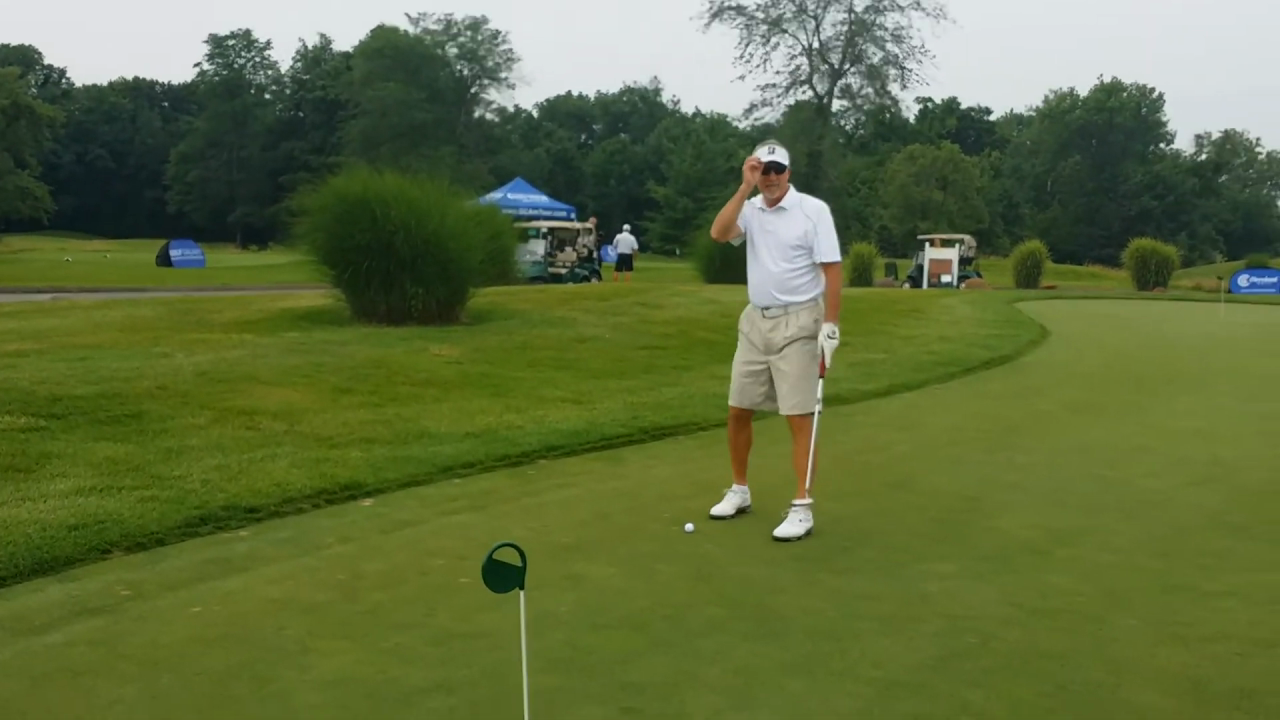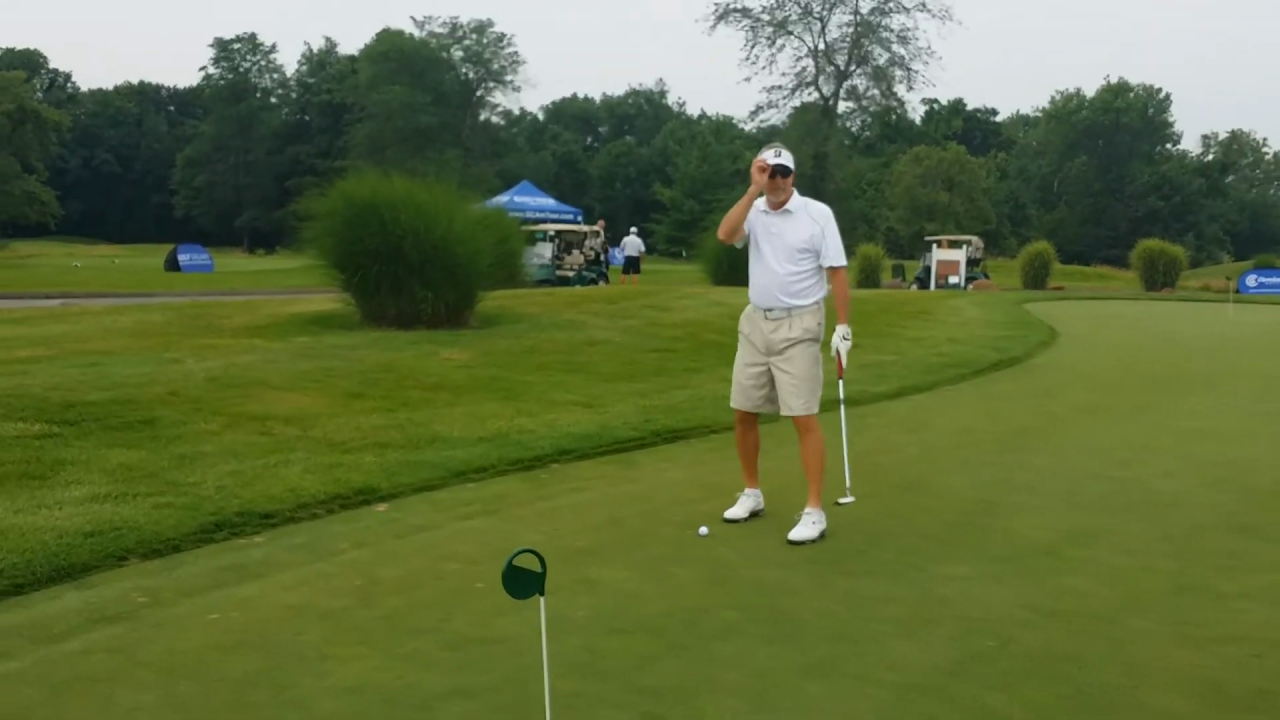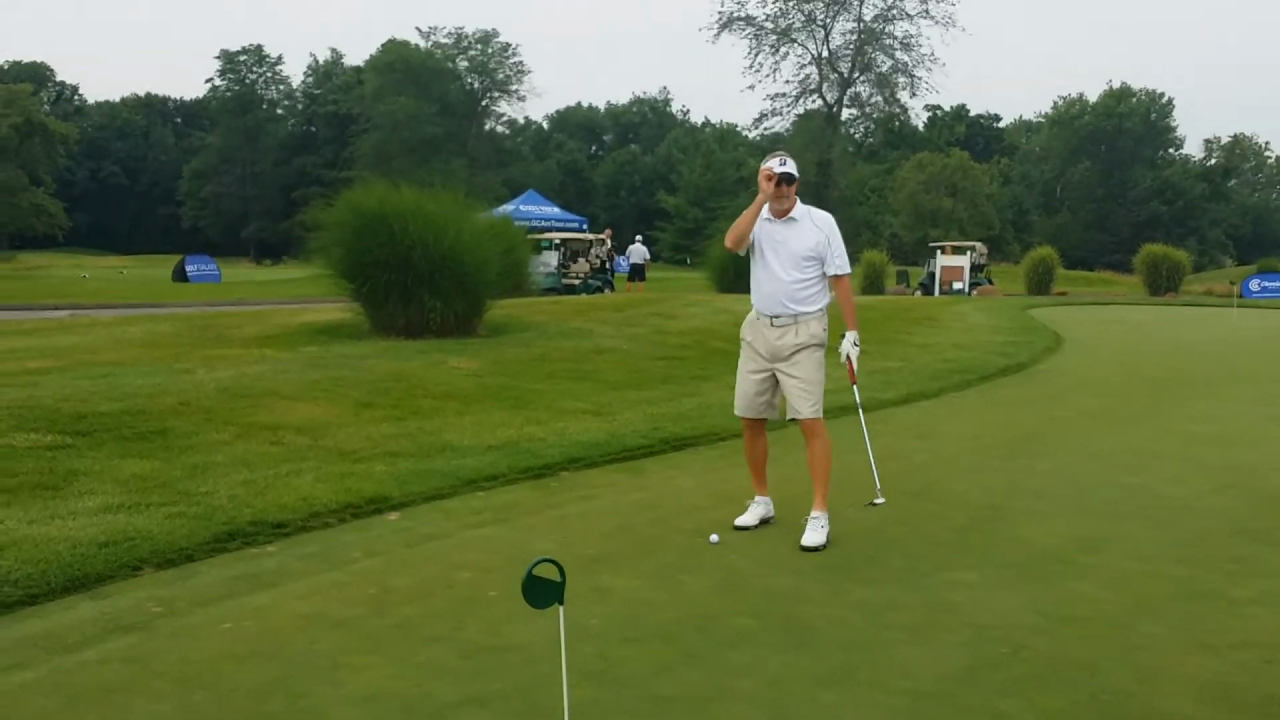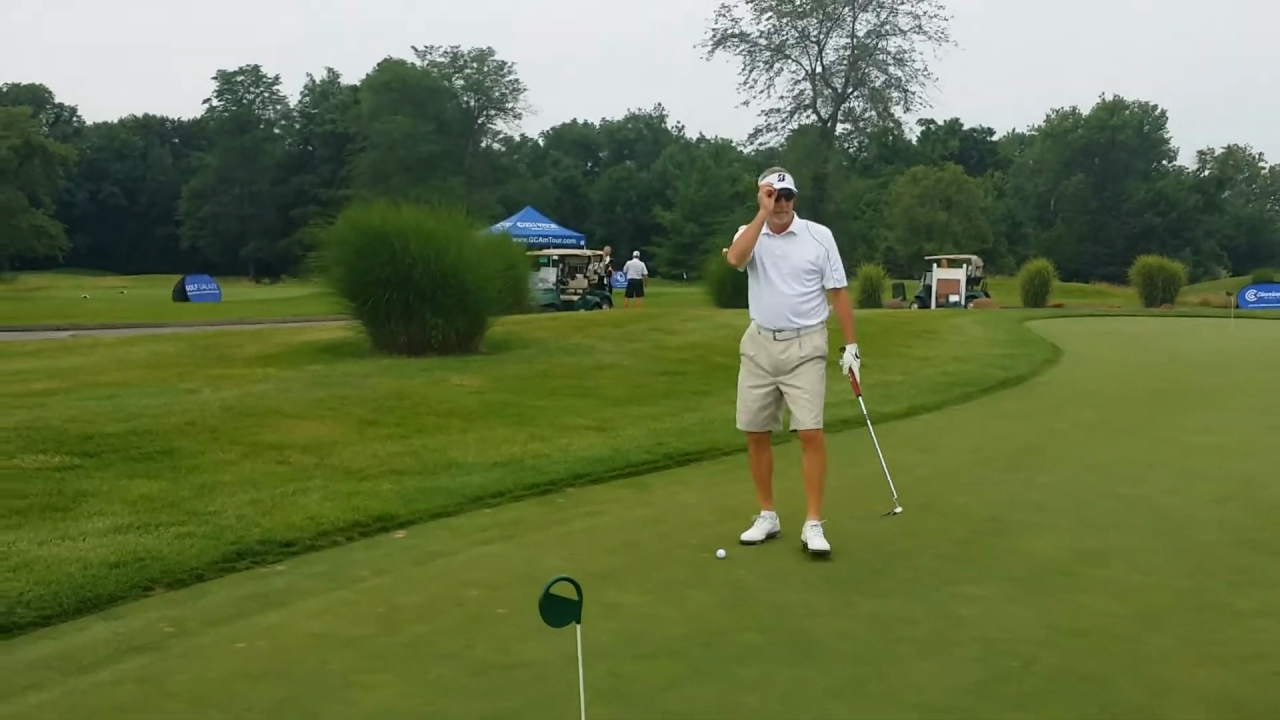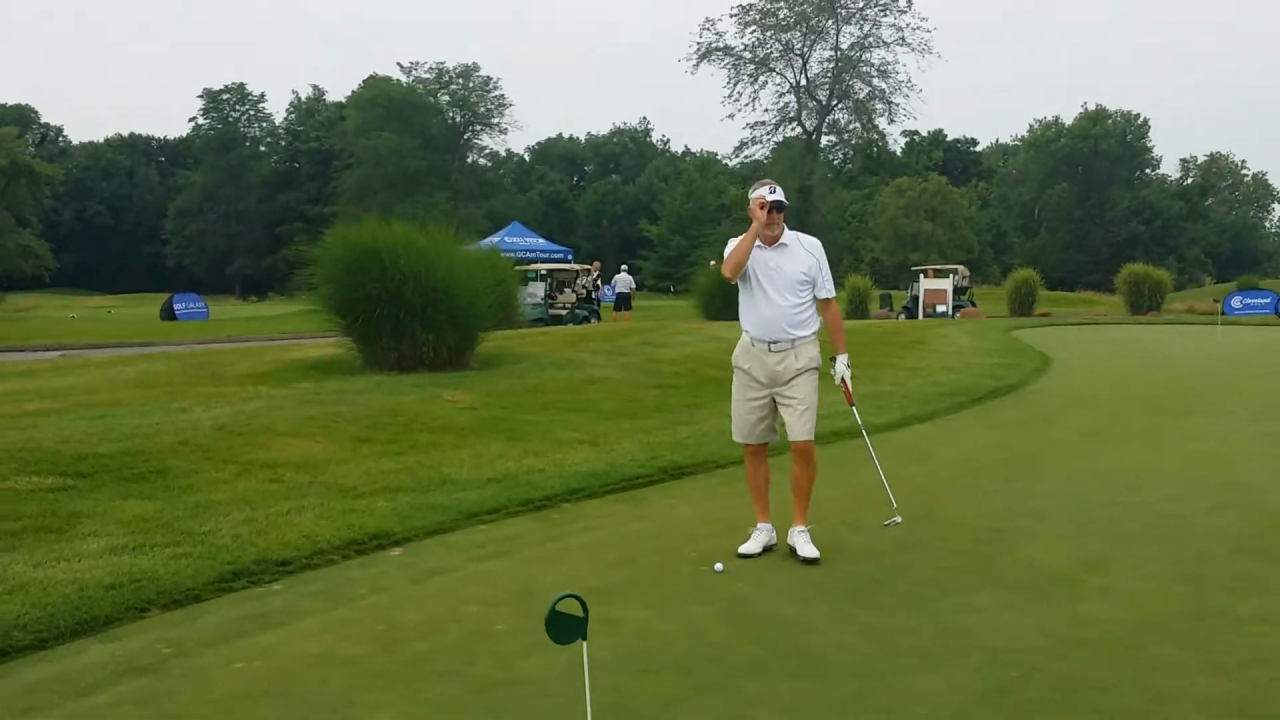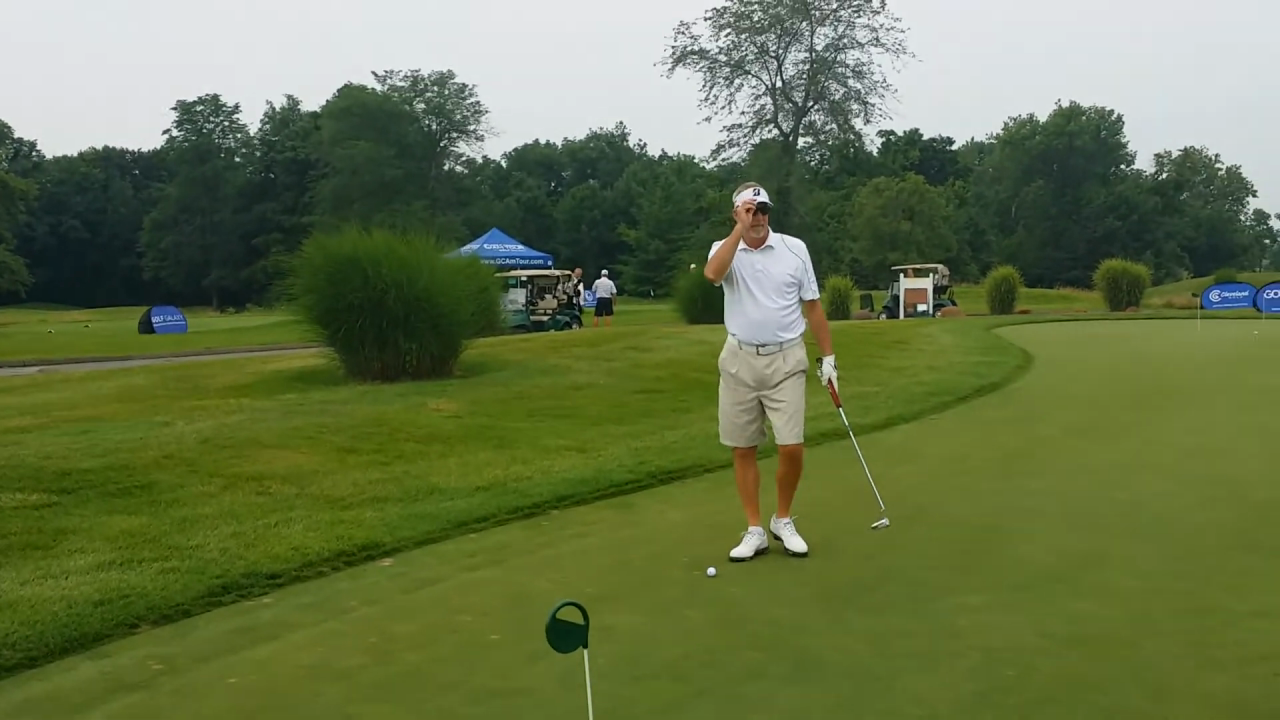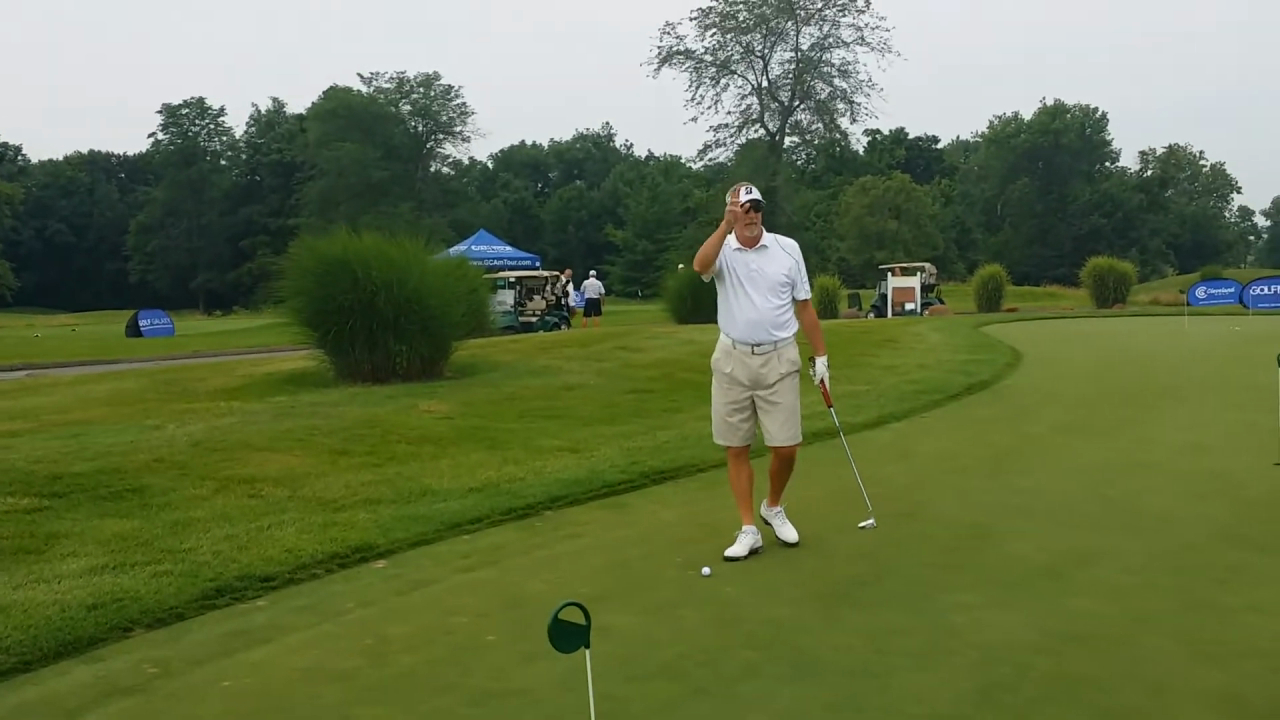
dt=0.1s
person 1, frame 1
left shoulder: (814, 209)
right shoulder: (749, 210)
left elbow: (832, 271)
right elbow: (718, 234)
left wrist: (831, 325)
right wrist: (745, 187)
left hip: (799, 322)
right hip: (755, 322)
left knee: (799, 416)
right knee: (738, 411)
left ankle: (802, 509)
right ankle: (739, 490)
person 1, frame 2
left shoulder: (818, 213)
right shoulder: (750, 212)
left elbow: (837, 273)
right elbow: (724, 235)
left wrist: (842, 327)
right wrist: (754, 189)
left hip: (799, 326)
right hip: (755, 325)
left knee: (804, 418)
right knee: (744, 414)
left ankle: (814, 512)
right ankle: (751, 494)
person 1, frame 3
left shoulder: (821, 221)
right shoulder: (755, 220)
left elbow: (840, 280)
right elbow: (731, 243)
left wrist: (851, 333)
right wrist: (761, 198)
left hip: (803, 333)
right hip: (757, 331)
left knee: (811, 423)
right knee: (750, 420)
left ankle: (819, 515)
right ankle: (761, 501)
person 1, frame 4
left shoulder: (819, 235)
right shoulder: (749, 234)
left elbow: (838, 294)
right elbow: (734, 259)
left wrist: (850, 346)
right wrist: (763, 214)
left hip: (805, 346)
right hip: (759, 345)
left knee: (810, 433)
right knee: (756, 434)
left ankle: (814, 524)
right ankle: (767, 516)
person 1, frame 5
left shoulder: (810, 246)
right shoulder: (739, 245)
left elbow: (828, 305)
right elbow: (729, 272)
left wrist: (842, 356)
right wrist: (756, 226)
left hip: (798, 357)
right hip: (752, 357)
left knee: (803, 445)
right knee: (753, 447)
left ankle: (800, 530)
right ankle: (764, 529)
person 1, frame 6
left shoulder: (795, 249)
right shoulder: (726, 251)
left elbow: (812, 307)
right elbow: (712, 273)
left wrist: (828, 357)
right wrist: (740, 228)
left hip: (786, 360)
right hip: (739, 361)
left knee: (791, 448)
right knee: (743, 450)
left ankle: (783, 520)
right ankle: (755, 531)
person 1, frame 7
left shoulder: (788, 249)
right shoulder: (719, 249)
left elbow: (805, 307)
right elbow: (700, 267)
left wrist: (821, 357)
right wrist: (727, 224)
left hip: (779, 359)
right hip: (732, 360)
left knee: (786, 448)
right knee: (736, 450)
left ankle: (774, 507)
right ankle: (749, 531)
